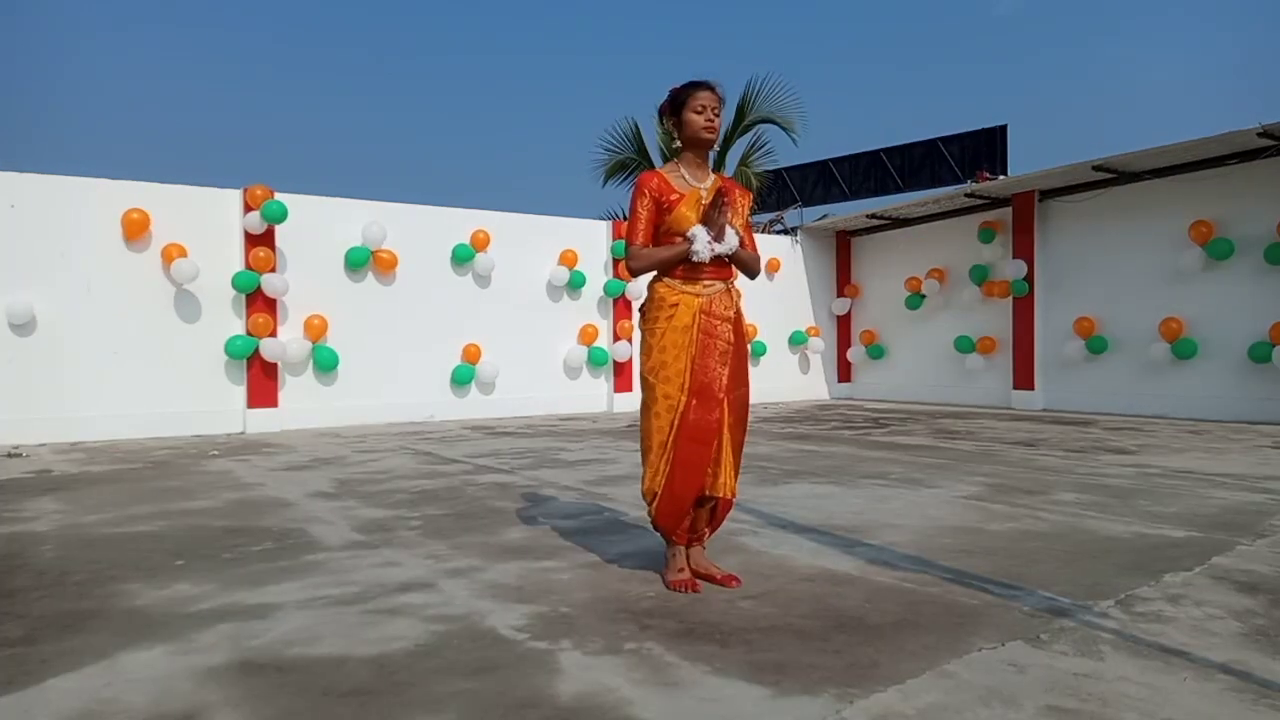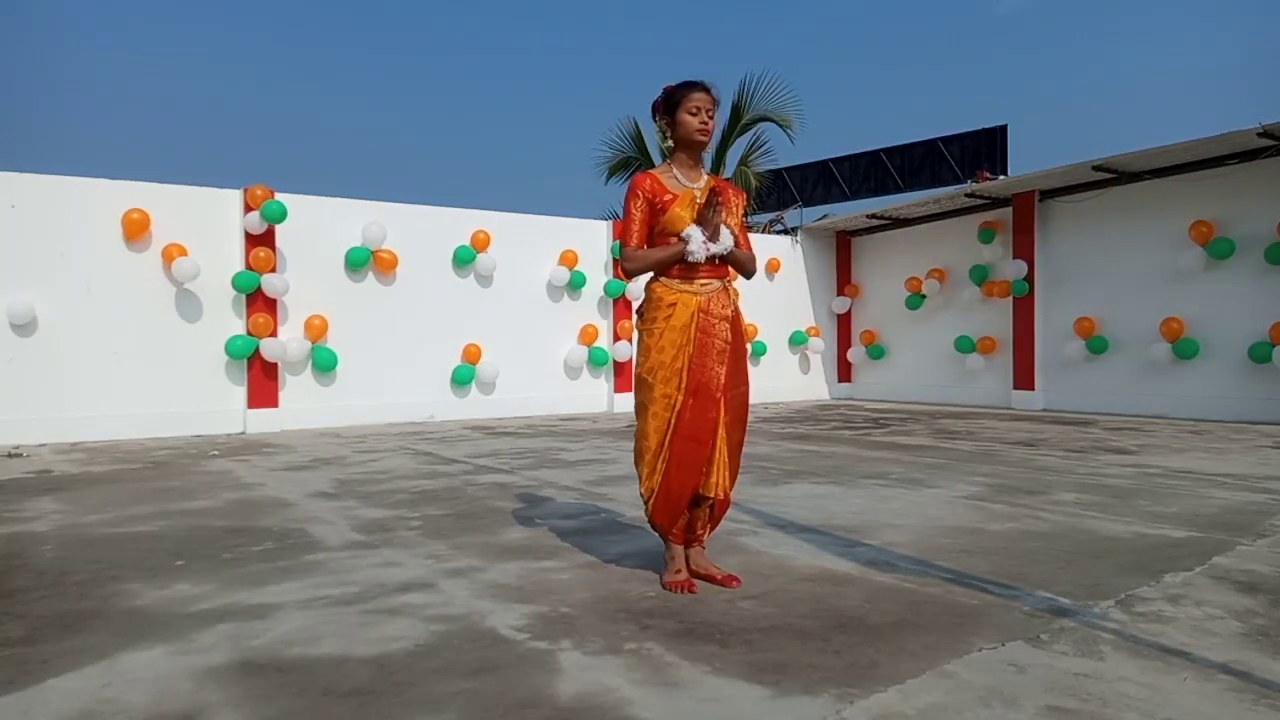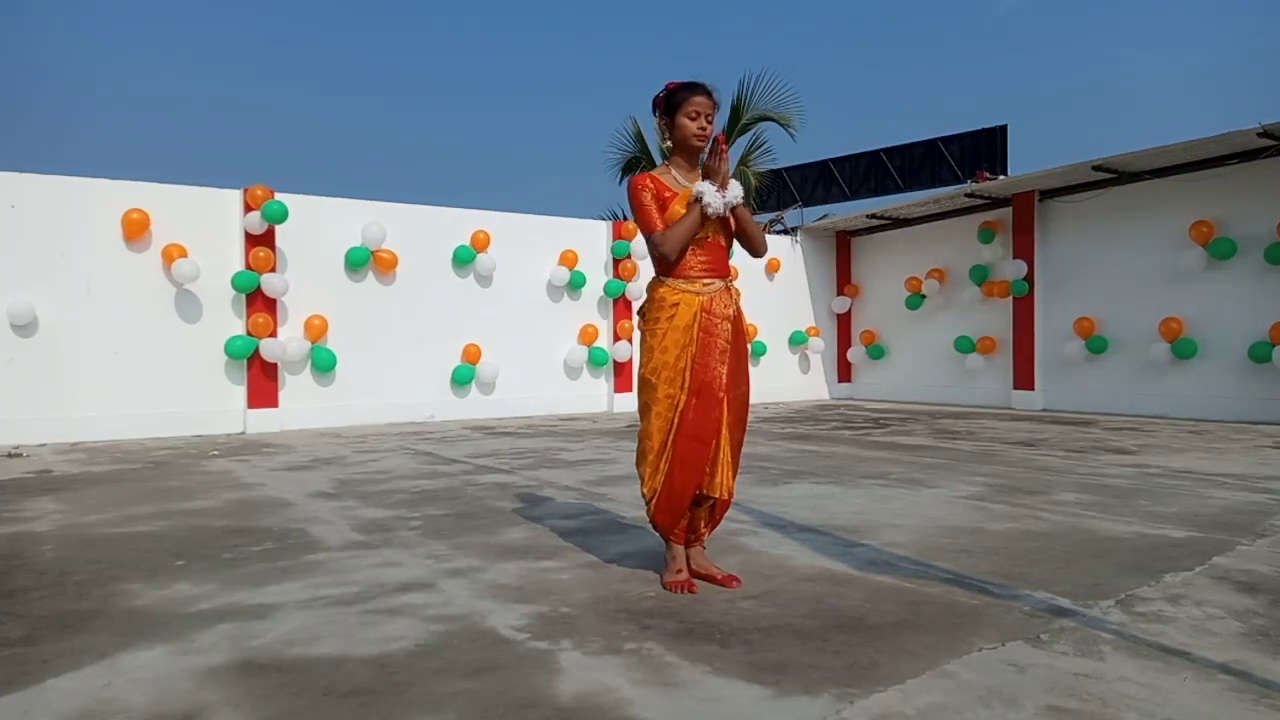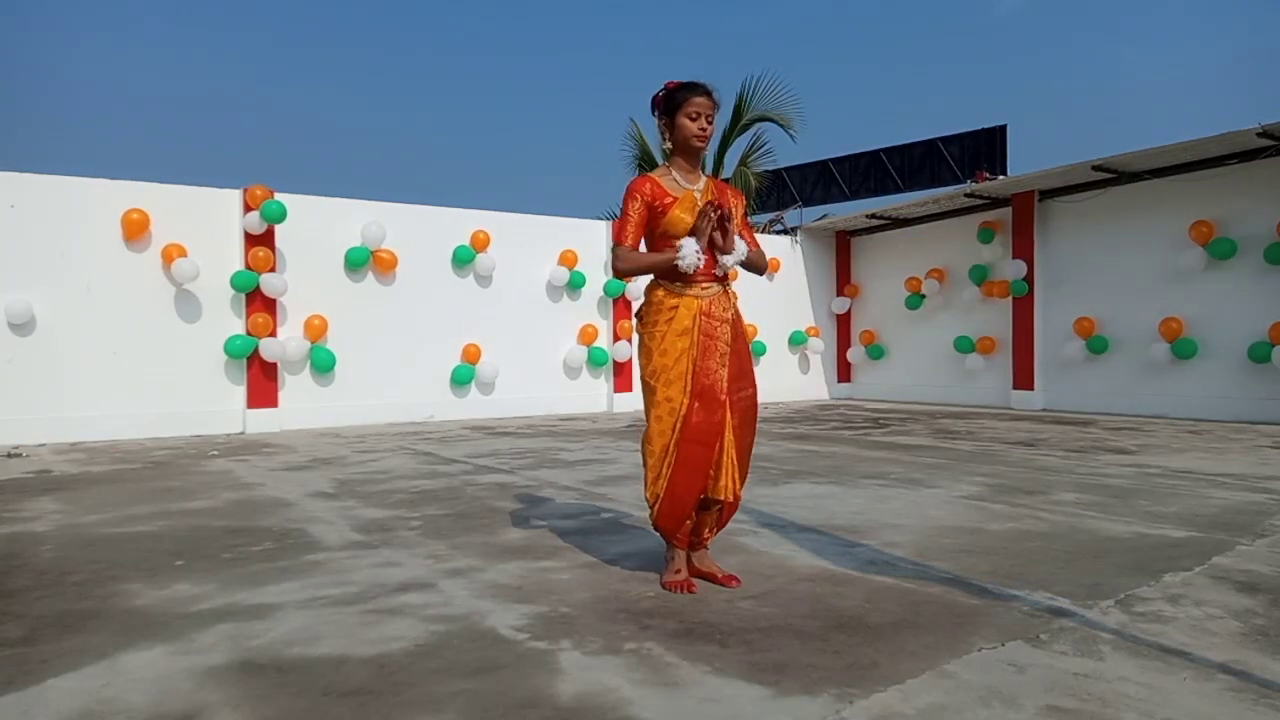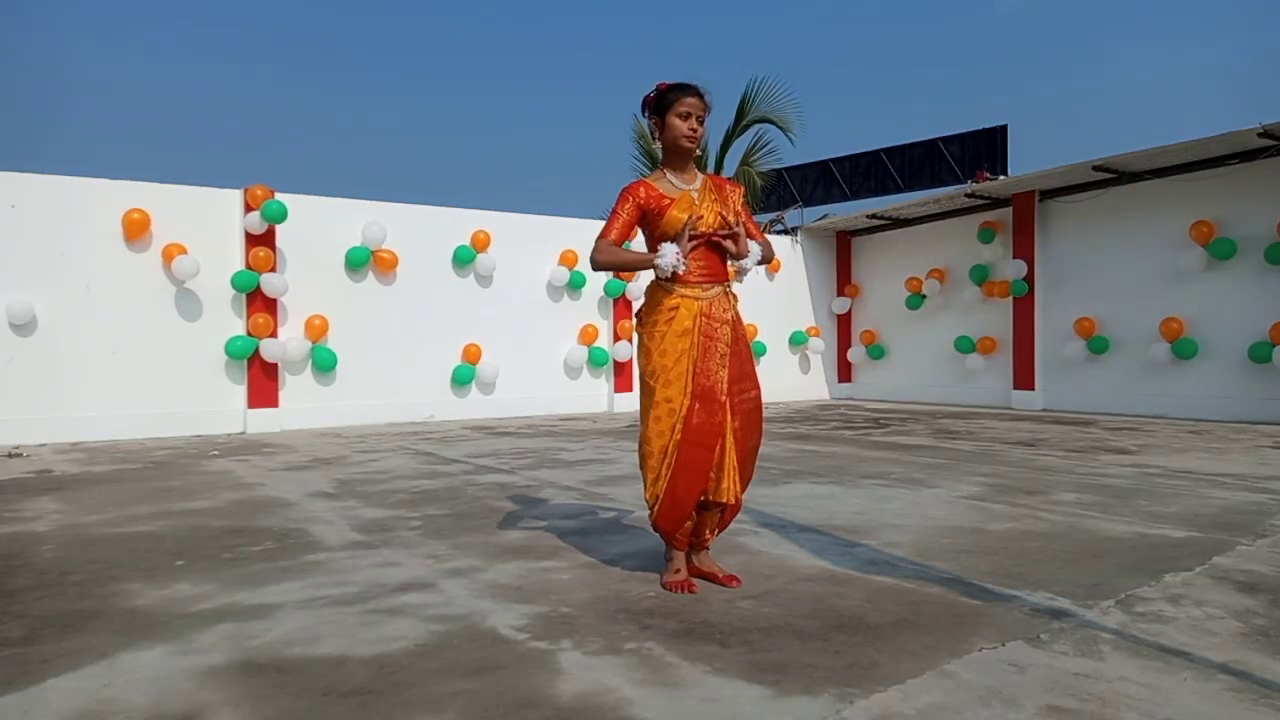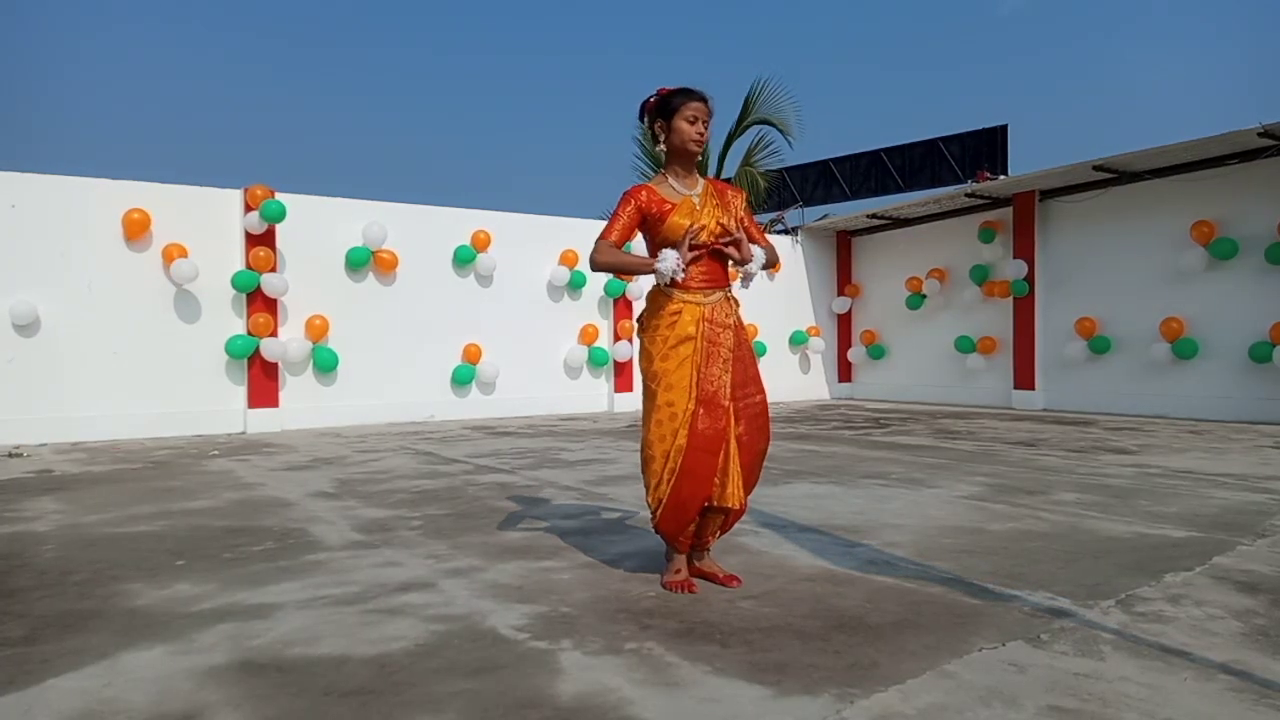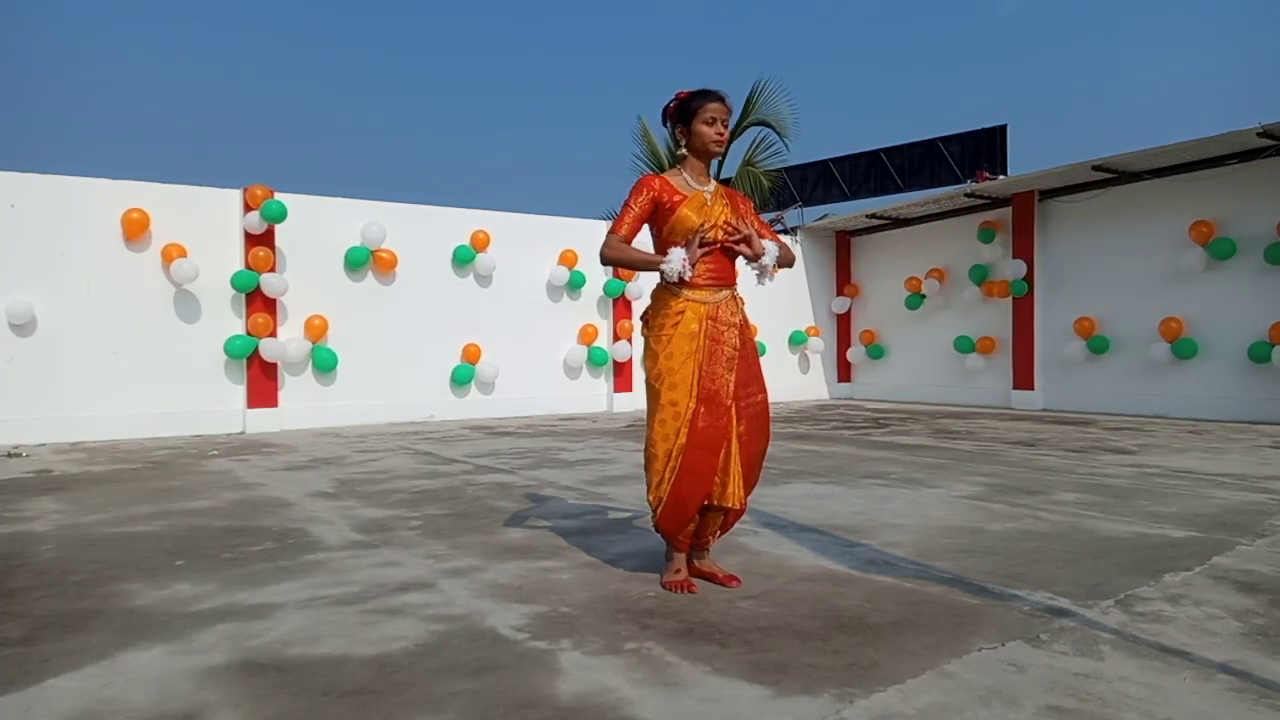
dt=0.5s
person 1, frame 1
left shoulder: (733, 192)
right shoulder: (653, 184)
left elbow: (753, 266)
right elbow: (635, 261)
left wrist: (725, 238)
right wrist: (698, 238)
left hip: (724, 320)
right hip: (674, 317)
left knee: (717, 429)
right knee: (677, 429)
left ankle: (697, 546)
right ankle: (675, 550)
person 1, frame 2
left shoulder: (727, 192)
right shoulder: (647, 185)
left elbow: (749, 265)
right elbow: (631, 262)
left wrist: (720, 236)
right wrist: (693, 238)
left hip: (721, 319)
right hip: (671, 317)
left knee: (715, 429)
right knee: (672, 428)
left ankle: (697, 546)
right ankle: (673, 551)
person 1, frame 3
left shoulder: (725, 184)
right shoulder: (648, 184)
left elbow: (758, 246)
right elbow: (666, 248)
left wrist: (727, 191)
right wrist: (706, 193)
left hip: (722, 317)
right hip: (673, 316)
left knee: (717, 427)
right knee: (675, 426)
left ankle: (698, 546)
right ankle: (674, 551)
person 1, frame 4
left shoulder: (726, 194)
right shoulder: (646, 189)
left elbow: (759, 262)
right elbow: (622, 262)
left wrist: (731, 243)
right wrist: (688, 249)
left hip: (722, 320)
right hip: (672, 320)
left knee: (723, 430)
right knee: (678, 430)
left ankle: (700, 547)
right ankle: (675, 553)
person 1, frame 5
left shoulder: (725, 189)
right shoulder: (642, 192)
left elbow: (766, 248)
right elbow: (601, 255)
left wrist: (743, 250)
right wrist: (668, 256)
left hip: (722, 319)
right hip: (671, 319)
left knee: (726, 429)
right knee: (676, 430)
left ankle: (701, 547)
right ankle: (674, 552)
person 1, frame 6
left shoulder: (726, 195)
right shoulder: (644, 196)
left elbow: (771, 256)
right elbow: (600, 256)
left wrist: (748, 255)
right wrist: (668, 263)
left hip: (723, 325)
right hip: (674, 325)
left knee: (731, 434)
right knee: (678, 434)
left ankle: (703, 549)
right ankle: (676, 553)
person 1, frame 7
left shoulder: (734, 200)
right shoulder: (655, 187)
left elbow: (788, 255)
right elbow: (610, 250)
left wrist: (760, 251)
right wrist: (676, 260)
left hip: (728, 324)
right hip: (678, 322)
left knee: (730, 433)
right knee: (681, 433)
left ankle: (702, 549)
right ankle: (676, 553)
